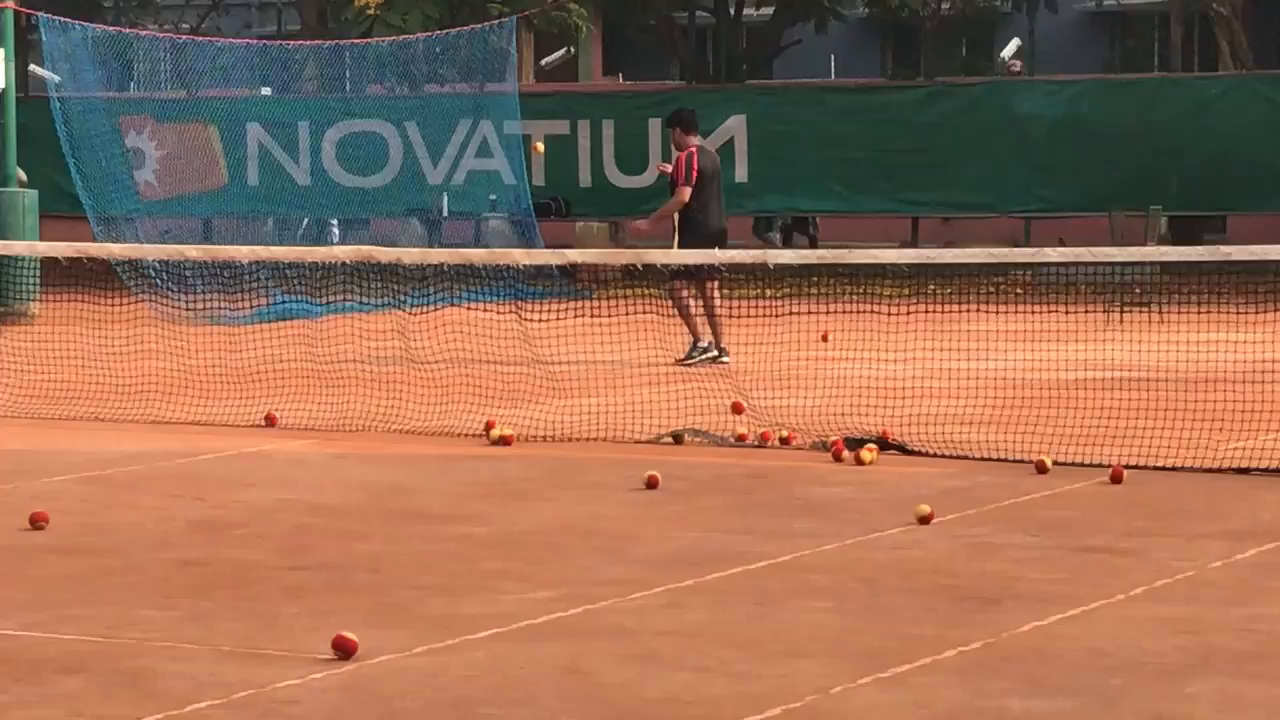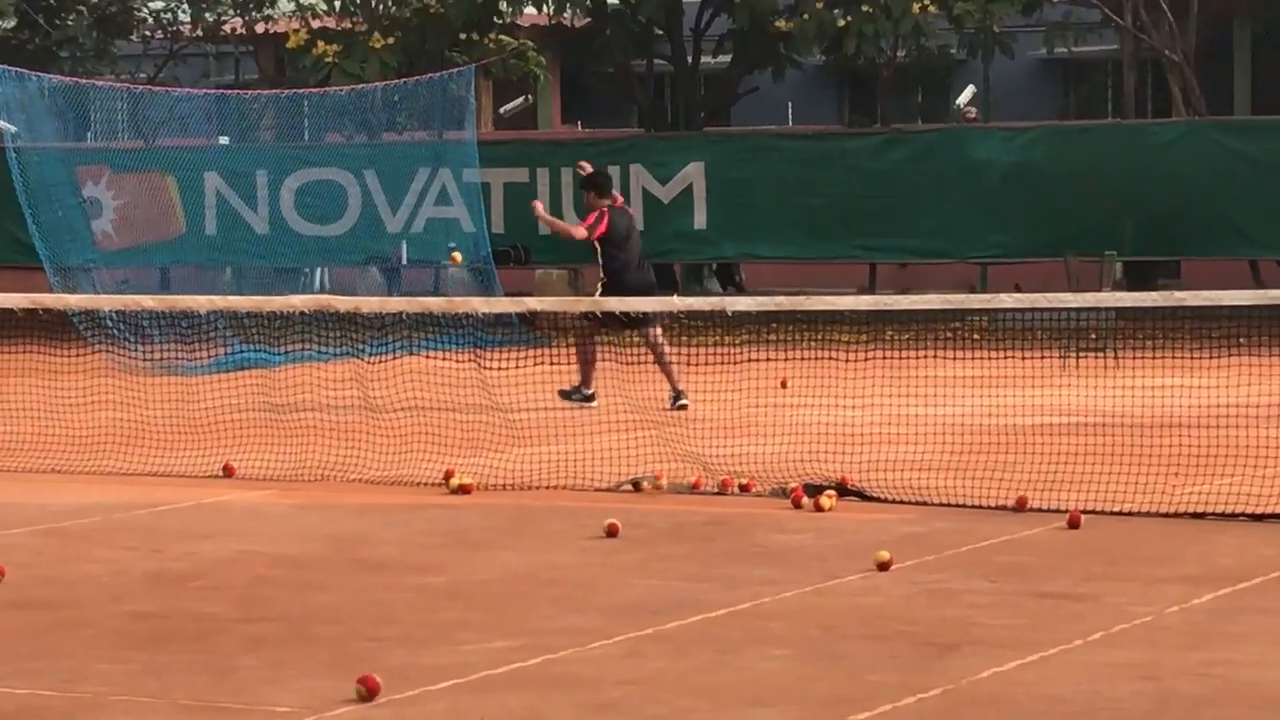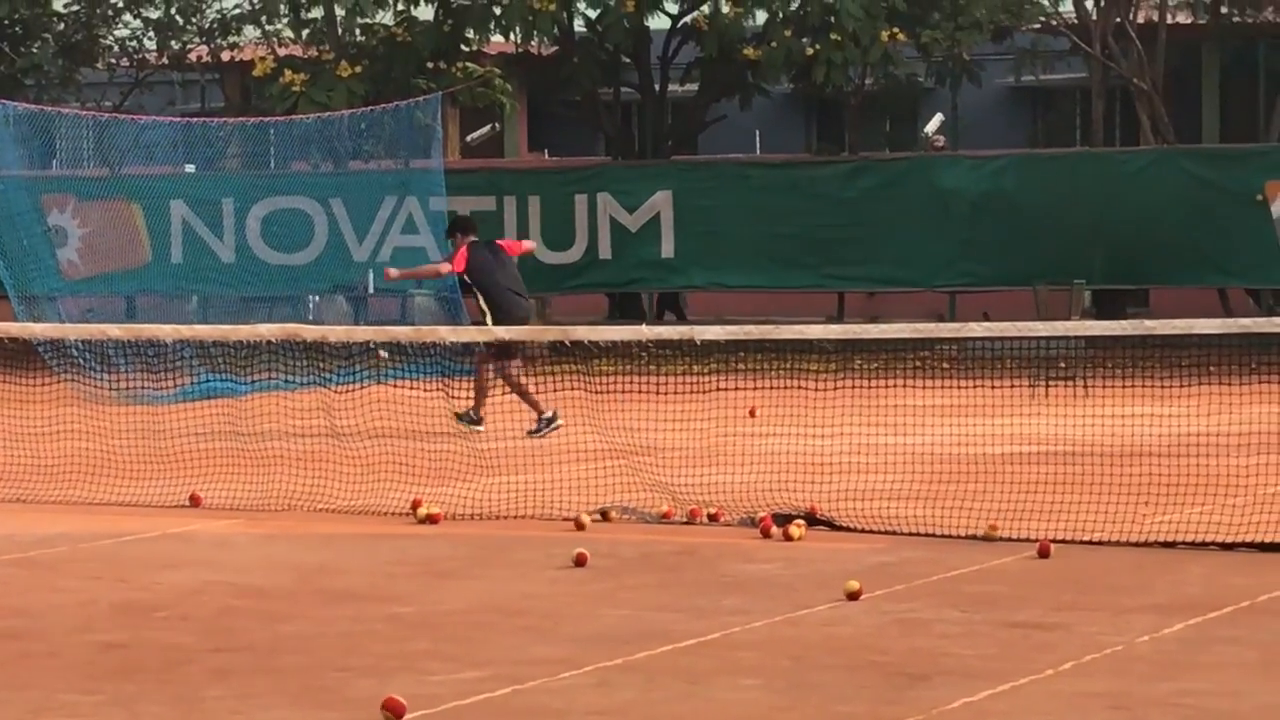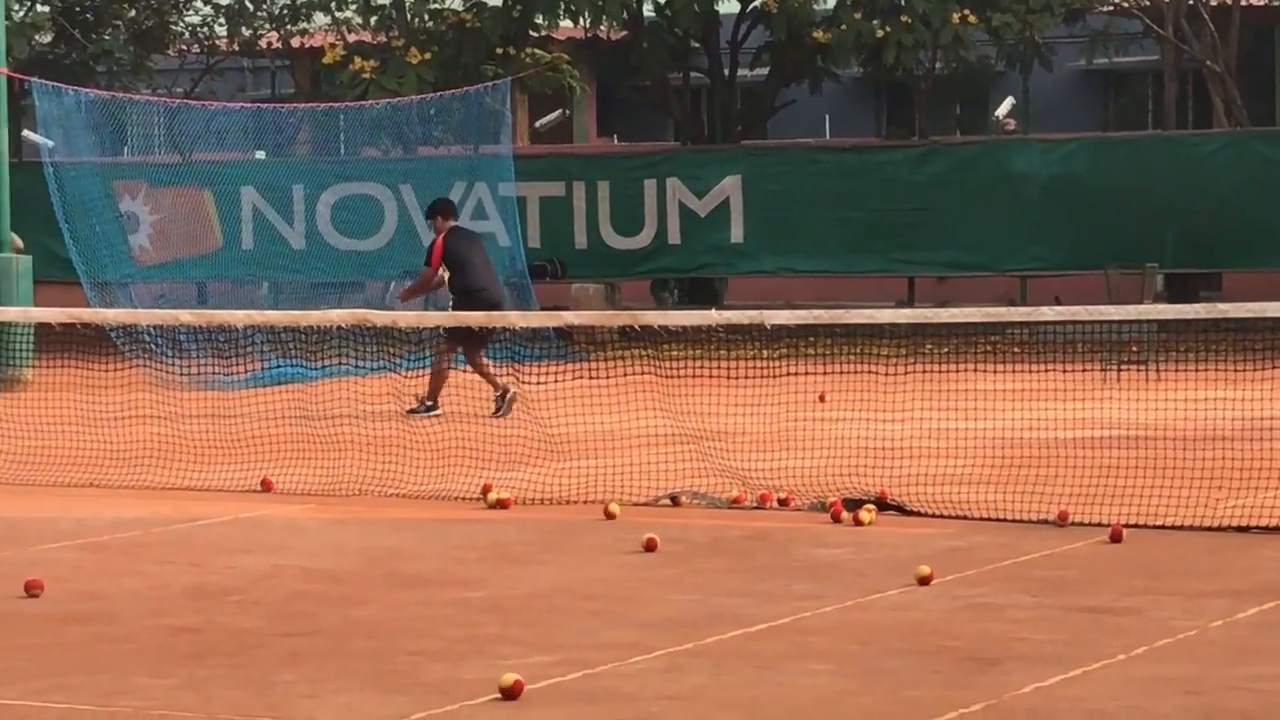
dt=0.4s
person 1, frame 1
left shoulder: (686, 158)
right shoulder: (710, 155)
left elbow: (682, 198)
left wrist: (649, 223)
right wrist: (674, 173)
left hip: (694, 234)
right hip: (715, 232)
left knee: (679, 288)
right knee: (710, 289)
left ankle: (700, 343)
right ankle: (719, 347)
person 1, frame 2
left shoulder: (602, 216)
right shoulder: (622, 211)
left elbow: (578, 234)
right elbow: (614, 195)
left wrist: (542, 215)
right wrist: (593, 175)
left hip: (618, 289)
right hip: (645, 285)
left knee: (585, 331)
right knee: (656, 341)
left ankle: (586, 391)
right ankle: (678, 393)
person 1, frame 3
left shoulder: (465, 253)
right shoulder: (499, 246)
left elbow: (441, 269)
right elbow: (530, 246)
left wrist: (400, 273)
right wrist: (528, 245)
left hip: (505, 316)
right hip: (520, 312)
left knee: (509, 373)
right knee: (484, 357)
left ankle: (547, 416)
right ankle: (475, 413)
person 1, frame 4
left shoulder: (440, 242)
right shoulder: (474, 238)
left elbow: (427, 278)
left wrist: (406, 294)
right wrist: (435, 284)
left hip: (469, 300)
right hip: (495, 299)
left knee: (443, 348)
right knee: (474, 353)
left ankle: (430, 402)
right ankle: (502, 389)
